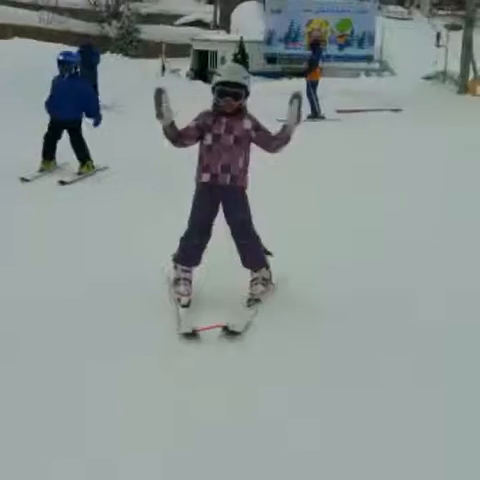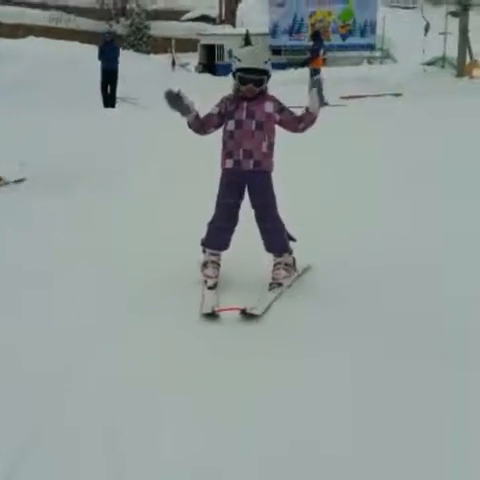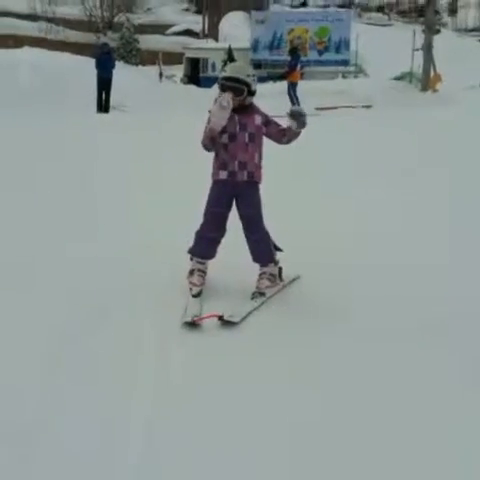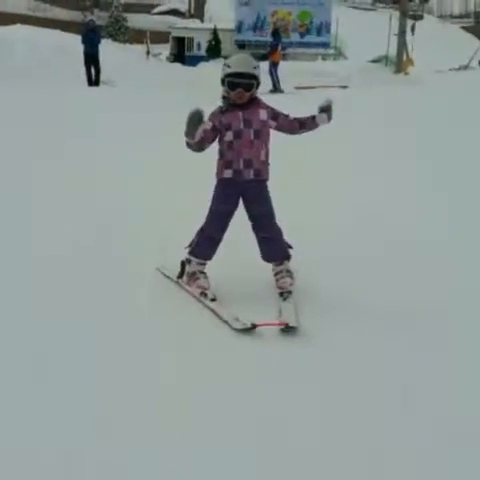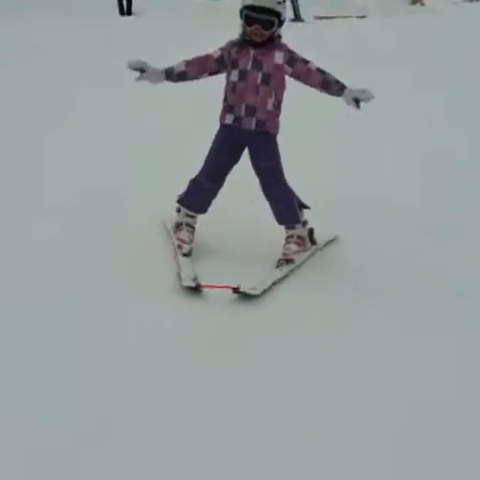
dt=1s
person 1, frame 1
left shoulder: (248, 122)
right shoulder: (206, 119)
left elbow: (272, 145)
right elbow: (180, 140)
left wrist: (290, 124)
right wrist: (166, 119)
left hip: (235, 186)
right hip: (207, 183)
left knee: (244, 231)
right knee: (197, 230)
left ankle: (260, 273)
right ankle: (182, 273)
person 1, frame 2
left shoulder: (271, 104)
right shoulder: (227, 104)
left elbow: (298, 124)
right elbow: (204, 127)
left wrist: (313, 108)
right wrist: (188, 112)
left hip: (260, 170)
right hip: (231, 169)
left knee: (267, 215)
right knee: (224, 215)
left ankle: (283, 259)
right ankle: (211, 257)
person 1, frame 3
left shoulder: (258, 117)
right shoulder: (217, 115)
left elbow: (282, 136)
right elbow: (207, 145)
left wrist: (296, 127)
right wrist: (216, 123)
left hip: (249, 181)
right hip: (222, 179)
left knee: (254, 226)
right knee: (212, 225)
left ankle: (269, 268)
right ankle: (198, 266)
person 1, frame 4
left shoulder: (264, 111)
right shoulder: (220, 114)
left elbow: (291, 125)
right elbow: (199, 145)
left wrist: (318, 119)
right wrist: (193, 133)
left hip: (256, 179)
right hip: (227, 179)
left knee: (266, 225)
right knee: (214, 225)
left ankle: (282, 267)
right ankle: (193, 267)
person 1, frame 5
left shoulder: (282, 54)
right shoulder: (232, 49)
left elbow: (312, 73)
right elbow: (201, 65)
left wrist: (344, 91)
right wrist: (161, 73)
left hip: (263, 130)
right hip: (230, 126)
left knee: (274, 182)
right knee: (209, 176)
left ankle: (298, 230)
right ankle: (185, 219)
